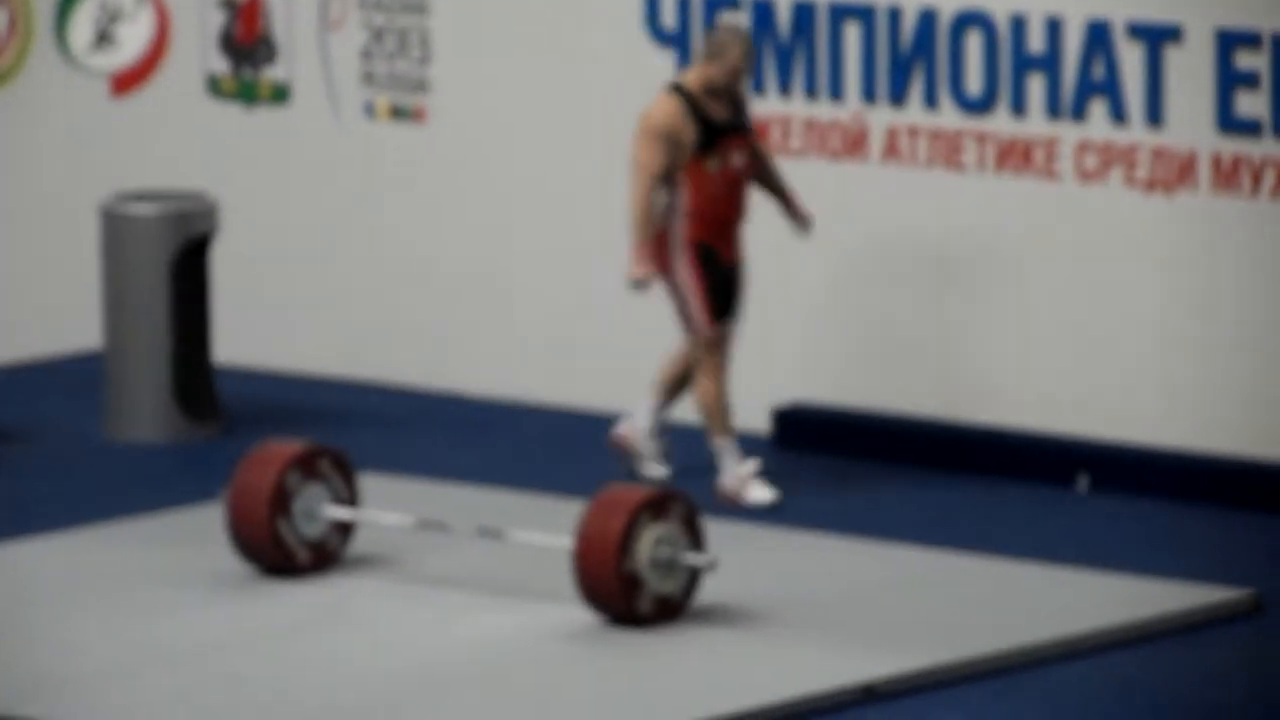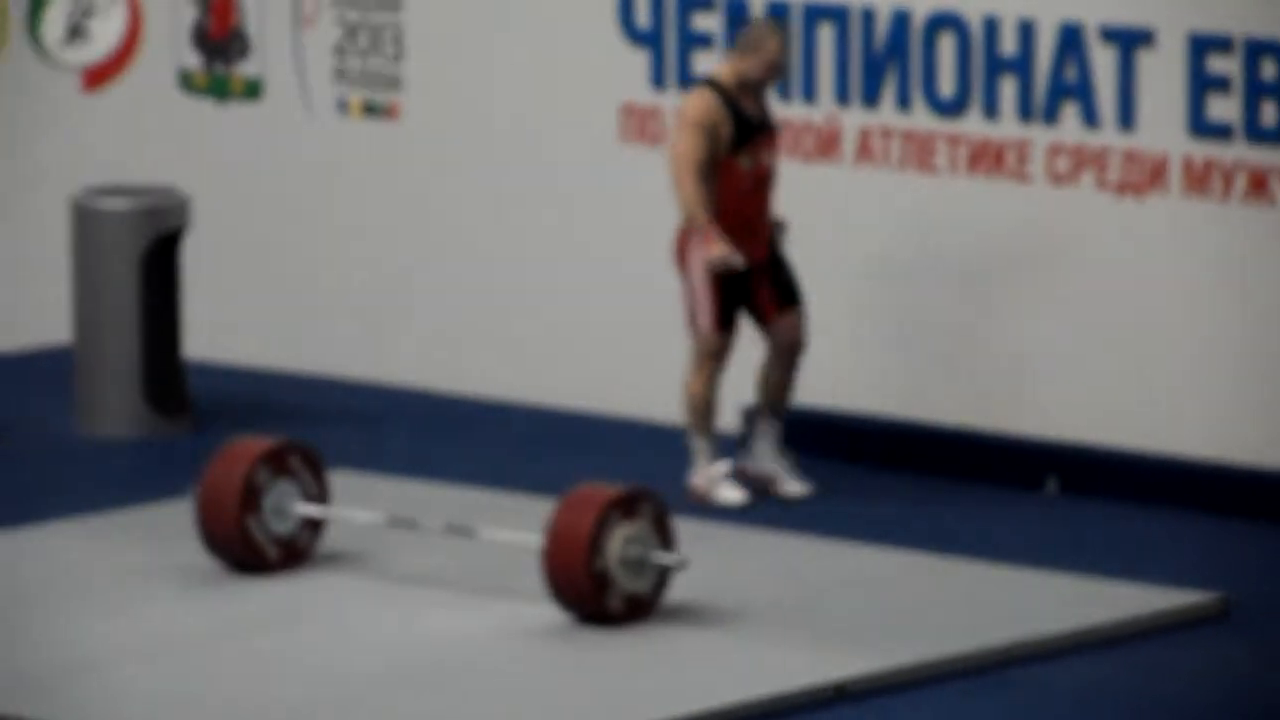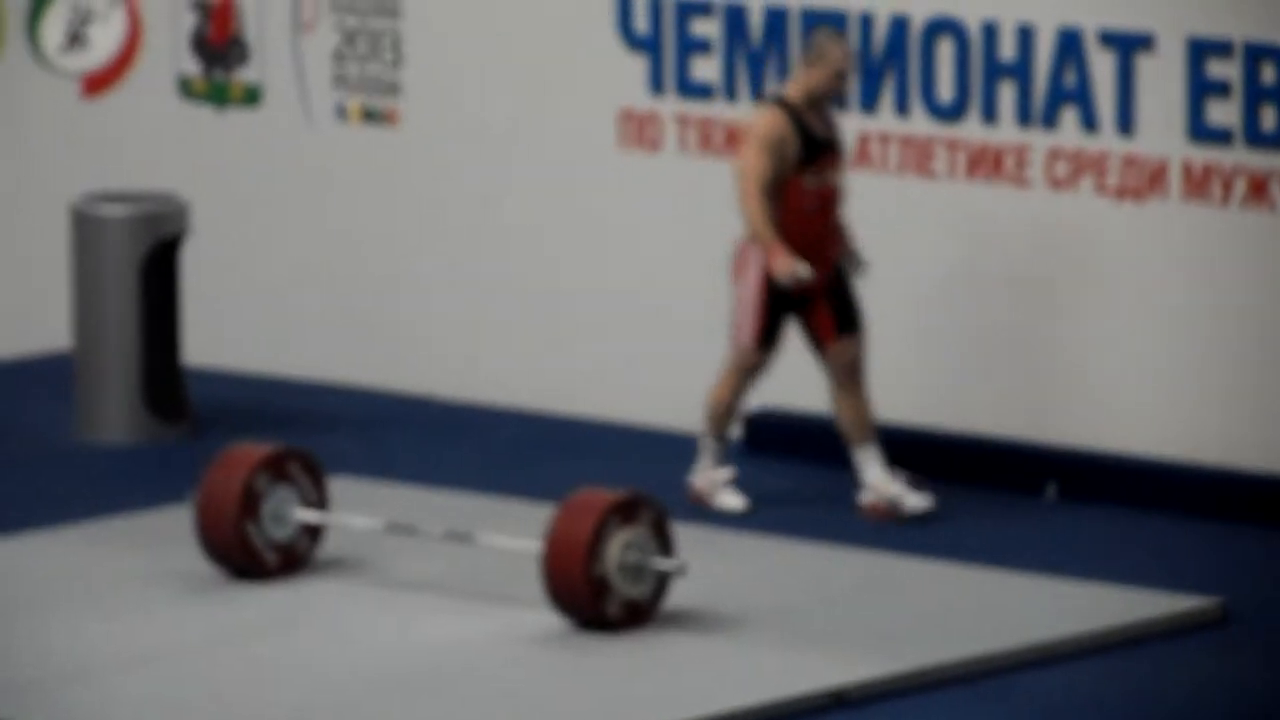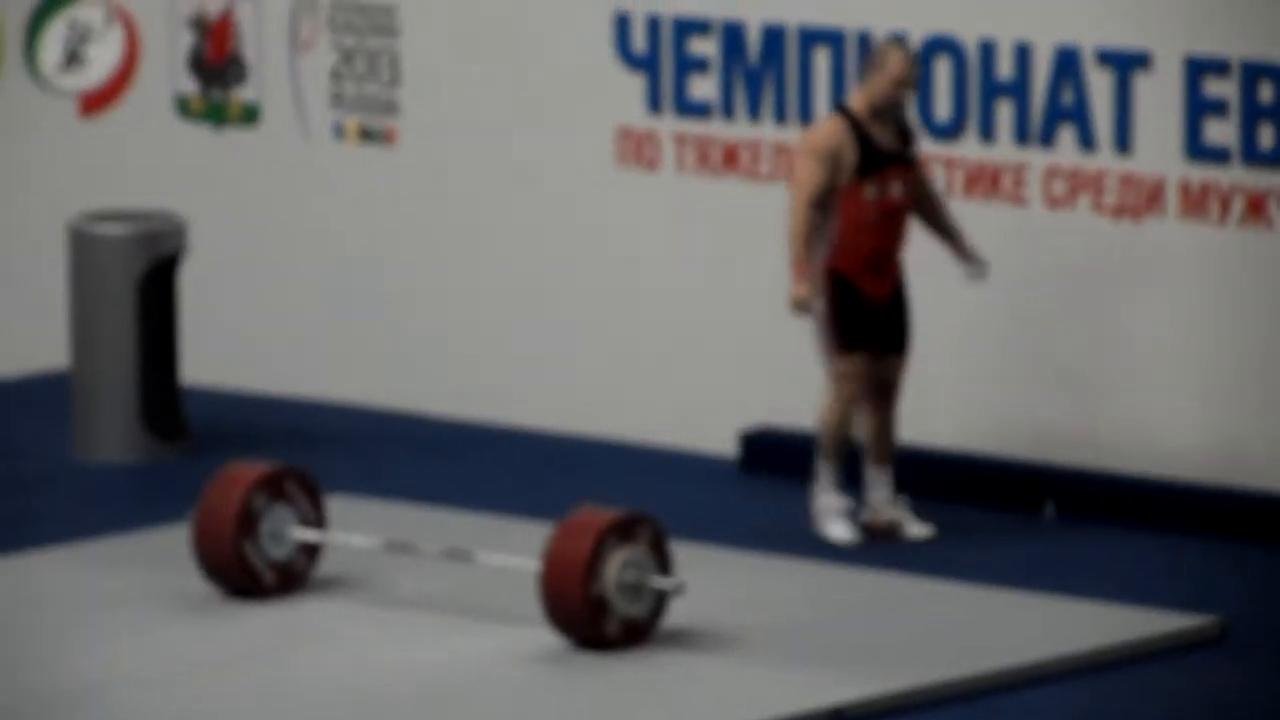
dt=0.3s
person 1, frame 1
left shoulder: (733, 100)
right shoulder: (666, 112)
left elbow: (753, 155)
right elbow: (645, 186)
left wrist: (789, 203)
right wrist: (643, 255)
left hip: (725, 242)
right hip: (687, 246)
left knee: (704, 347)
right knee: (711, 353)
left ankle: (637, 428)
right ankle: (732, 470)
person 1, frame 2
left shoulder: (753, 99)
right shoulder: (701, 107)
right elbow: (687, 180)
right wrist: (712, 239)
left hip: (756, 244)
right hip: (713, 249)
left knee: (791, 339)
right knee: (712, 354)
left ankle: (762, 455)
right ankle: (704, 469)
person 1, frame 3
left shoulder: (824, 118)
right shoulder: (770, 123)
right elbow: (752, 195)
left wrist: (843, 242)
right wrist: (778, 254)
left hip: (821, 265)
right hip: (770, 265)
left knee: (848, 369)
right knee: (744, 367)
left ankle: (876, 485)
right ankle: (706, 470)
person 1, frame 4
left shoulder: (901, 131)
right shoulder: (832, 134)
left elbow: (921, 196)
right elbow: (802, 206)
left wrist: (960, 248)
right wrist: (800, 276)
left hip: (886, 276)
right hip: (837, 275)
left knee: (885, 388)
right knee: (850, 383)
left ankle: (881, 505)
right ankle: (827, 496)
